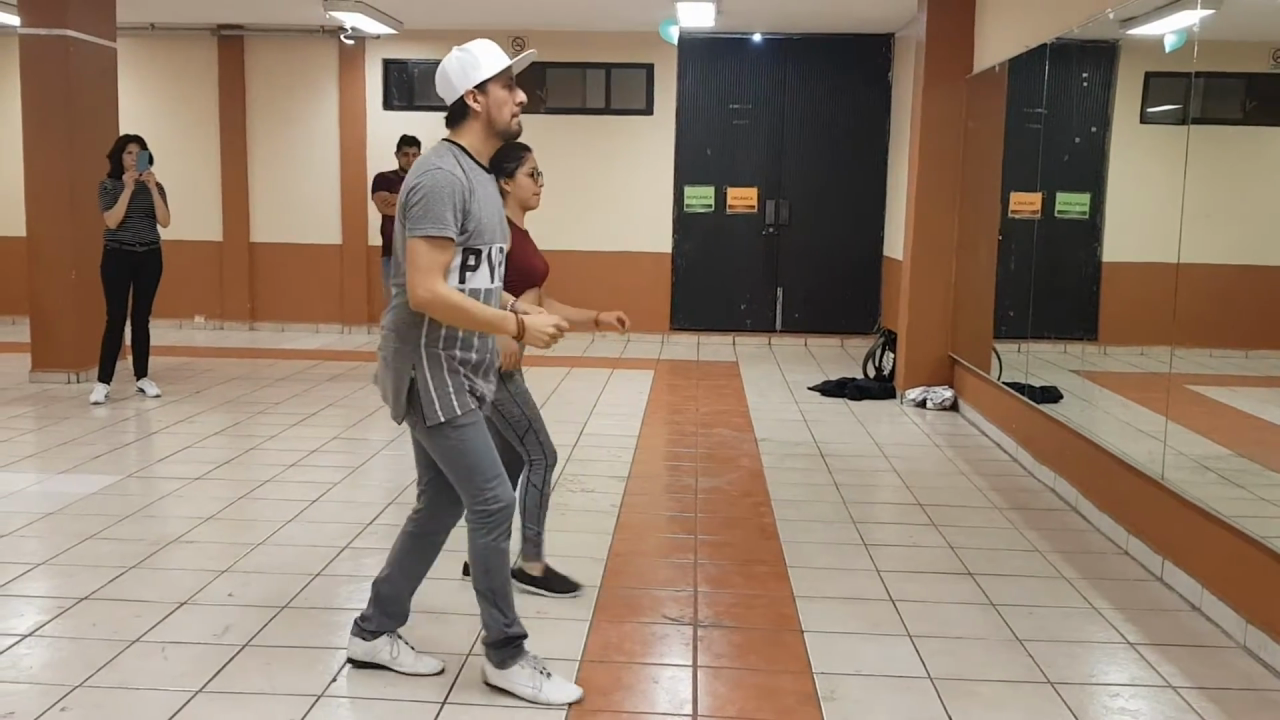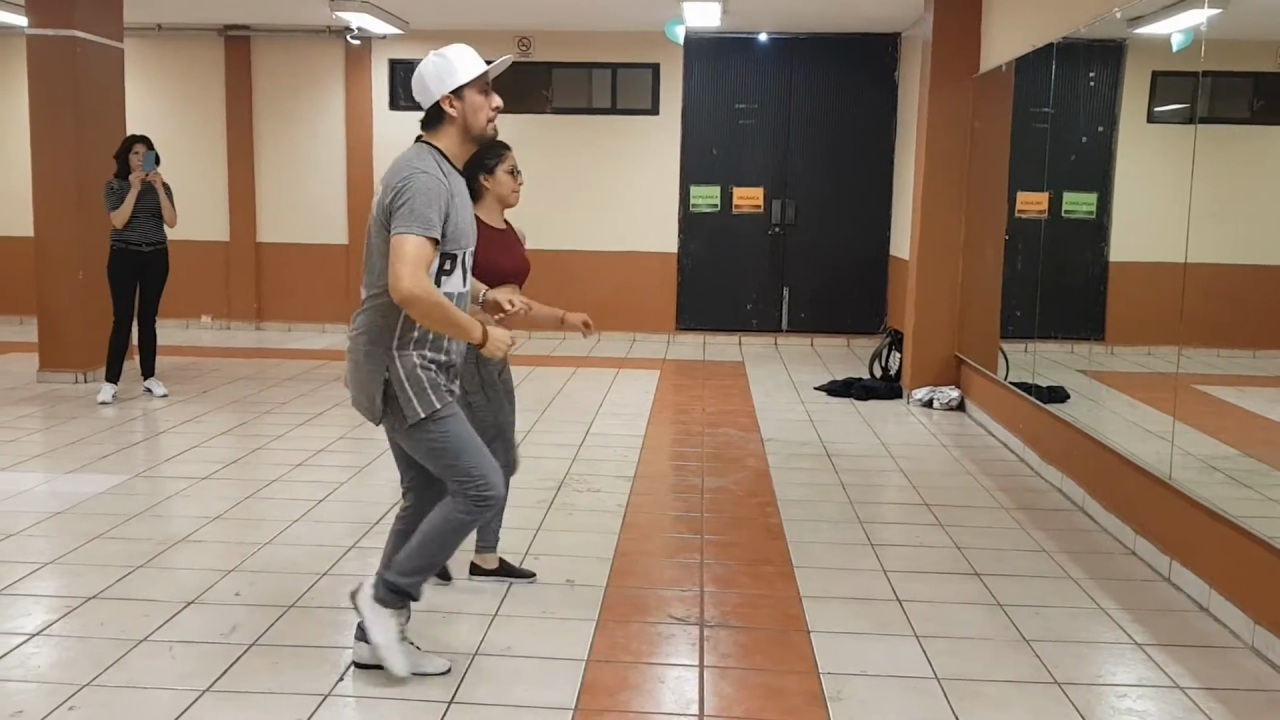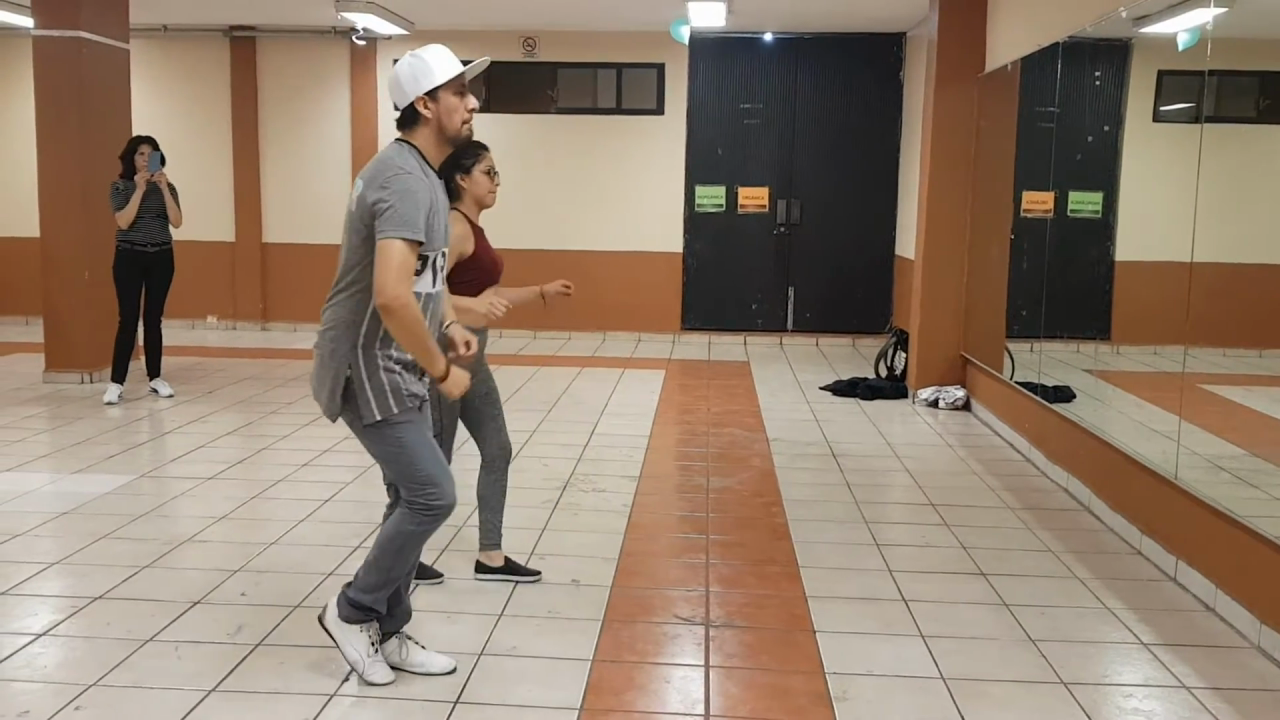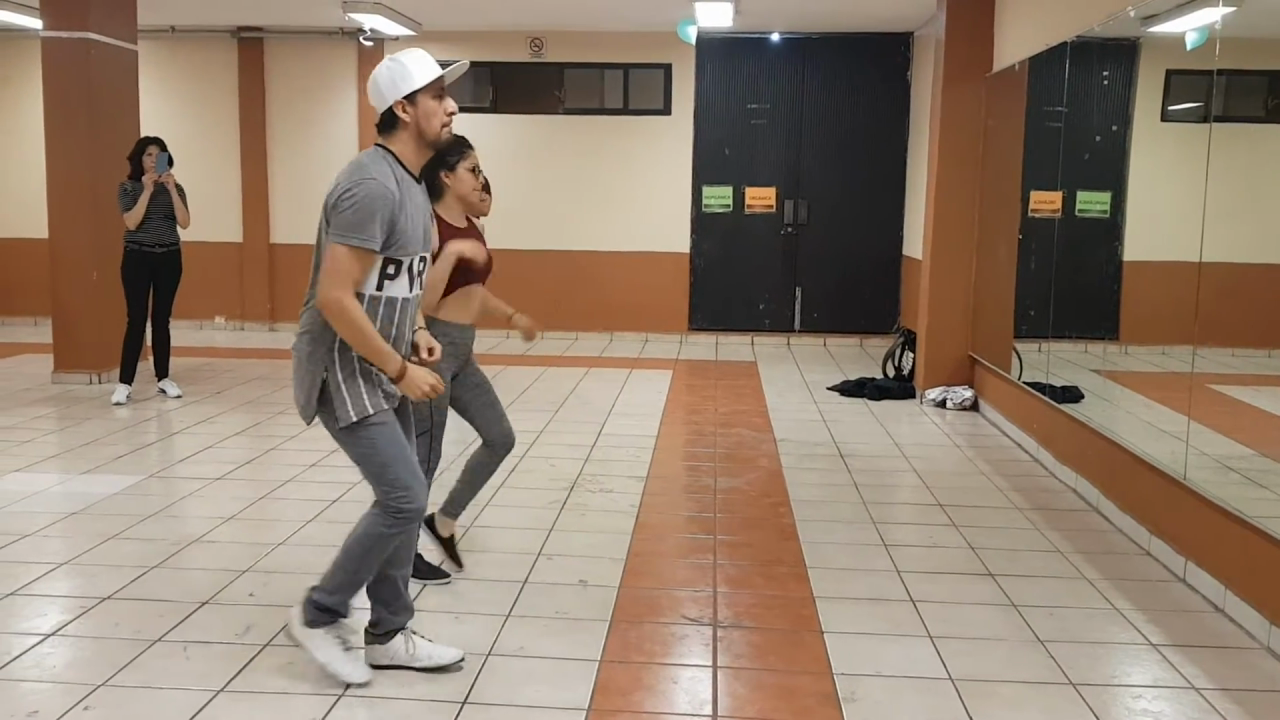
dt=0.2s
person 1, frame 1
left shoulder: (482, 176)
right shoulder: (440, 176)
right elbow: (426, 292)
left wrist: (515, 310)
right wrist: (519, 326)
left hip: (461, 370)
right hip: (431, 371)
left knee: (442, 502)
right knee: (492, 502)
left ankle: (375, 630)
right ankle: (505, 654)
person 1, frame 2
left shoulder: (445, 173)
right shoulder: (423, 177)
right elbow: (408, 289)
left wrist: (483, 294)
right wrist: (481, 335)
left hip: (421, 367)
right hip: (401, 368)
left knee: (429, 499)
right knee: (482, 488)
left ankle: (377, 633)
right ankle: (387, 593)
person 1, frame 3
left shoulder: (417, 173)
right shoulder: (404, 180)
right elbow: (390, 296)
left wrist: (446, 324)
right wrist: (442, 368)
left hip: (395, 367)
right hip: (365, 368)
left knee: (412, 498)
right knee: (433, 495)
left ankle: (385, 635)
right ankle: (354, 609)
person 1, frame 4
left shoulder: (408, 181)
right shoulder: (372, 184)
right elbow: (335, 298)
left wrist: (416, 334)
right wrist: (401, 370)
left hip: (381, 368)
right hip: (342, 370)
left knee: (401, 498)
right knee: (404, 498)
left ankle: (389, 634)
right ankle: (320, 615)
person 2, frame 1
left shoulder: (524, 234)
left elbow: (537, 302)
left wrist: (595, 319)
right wrist: (497, 338)
left hip: (508, 360)
left knee: (509, 462)
right knee: (541, 456)
right ankle: (532, 565)
person 2, frame 2
left shoulder: (512, 234)
left wrist: (562, 318)
right wrist: (474, 314)
left hip: (497, 357)
right hip: (471, 356)
left knee: (499, 460)
right knee: (499, 460)
left ankle: (486, 558)
person 2, frame 3
left shoulder: (473, 229)
right shoulder: (454, 228)
left wrist: (541, 291)
right wrist: (470, 306)
left hip: (472, 355)
left knee: (498, 450)
left ankle: (491, 556)
person 2, frame 4
left shoulder: (471, 226)
right elbow: (424, 301)
left wrist: (512, 315)
right wrist: (449, 256)
left hip: (461, 351)
left knee: (500, 438)
right knee: (425, 455)
left ankle: (444, 522)
person 3, frame 1
left shoulder: (154, 186)
right shoulder: (108, 185)
left elbow: (164, 221)
right elbow: (112, 221)
left wrist: (152, 188)
right wrist: (128, 189)
left hip: (149, 257)
right hip: (118, 257)
left knee: (141, 319)
right knee: (116, 319)
left ankle: (142, 378)
right ankle: (103, 382)
person 3, frame 2
left shoulder: (161, 186)
right shoulder: (114, 186)
left elbow: (171, 222)
right elbow: (118, 222)
left wrist: (158, 188)
right wrist: (134, 189)
left hip: (155, 257)
right hip: (124, 257)
left knee: (148, 319)
right knee: (123, 319)
left ankle: (149, 378)
right ankle: (110, 383)
person 3, frame 3
left shoulder: (167, 187)
right shoulder: (120, 186)
left elbow: (176, 222)
right elbow: (123, 222)
left wrist: (163, 189)
right wrist: (139, 190)
left hip: (161, 258)
right hip: (129, 257)
left knee: (153, 319)
right knee: (128, 320)
left ankle: (155, 378)
right ankle: (116, 383)
person 3, frame 4
left shoulder: (175, 188)
right shoulder: (128, 187)
left elbow: (184, 223)
right elbow: (131, 223)
left wrist: (171, 189)
right wrist: (147, 190)
left hip: (169, 258)
right hip: (137, 258)
left knee: (162, 320)
right knee: (136, 320)
left ankle: (163, 378)
right ankle: (124, 383)
